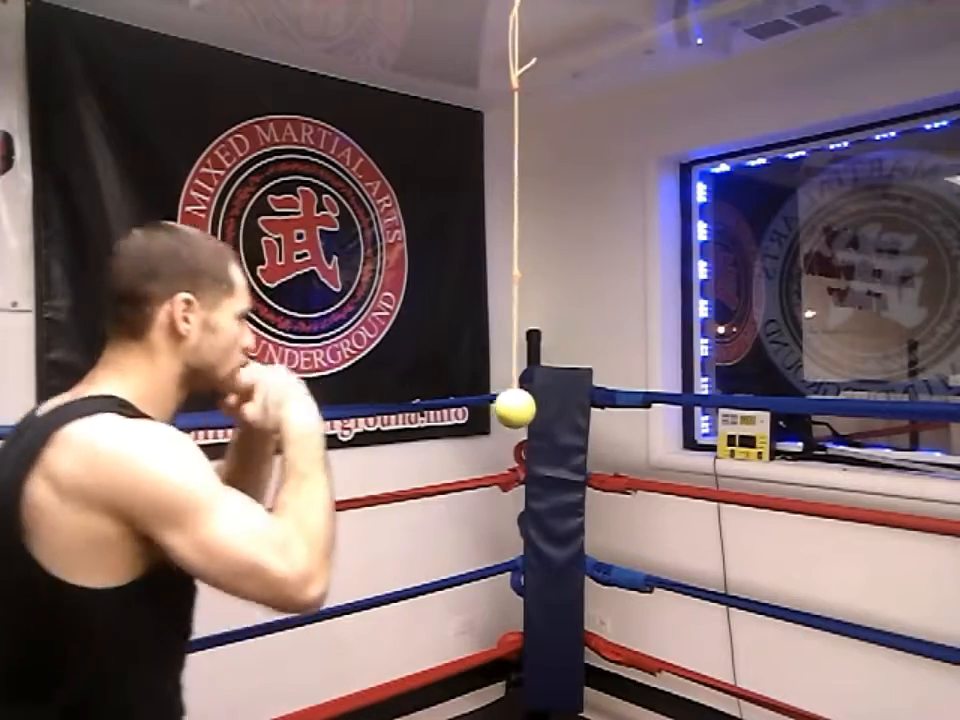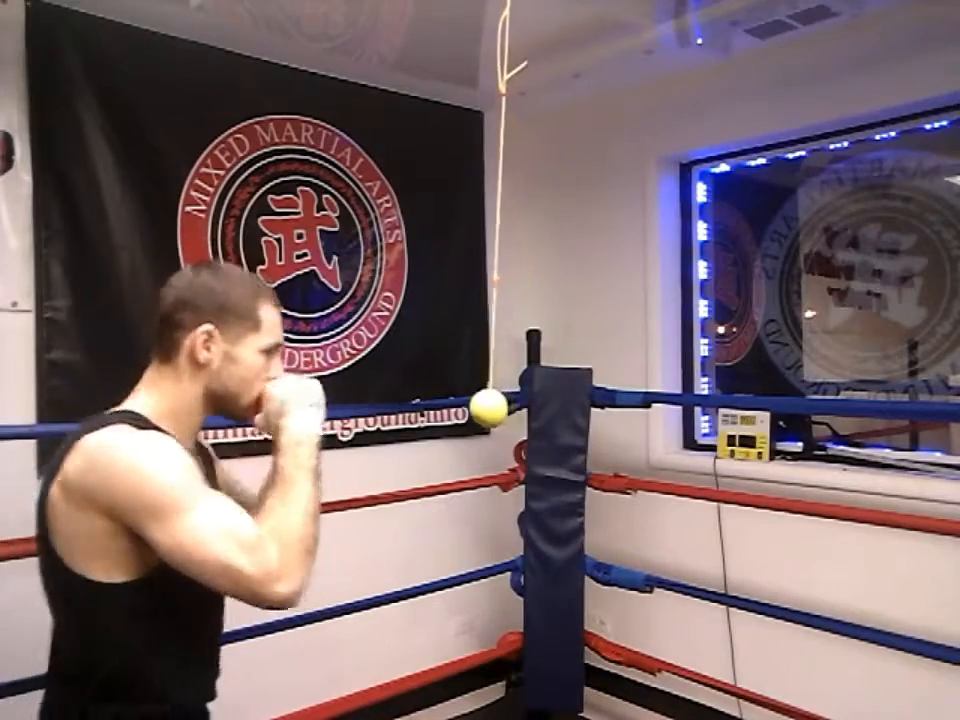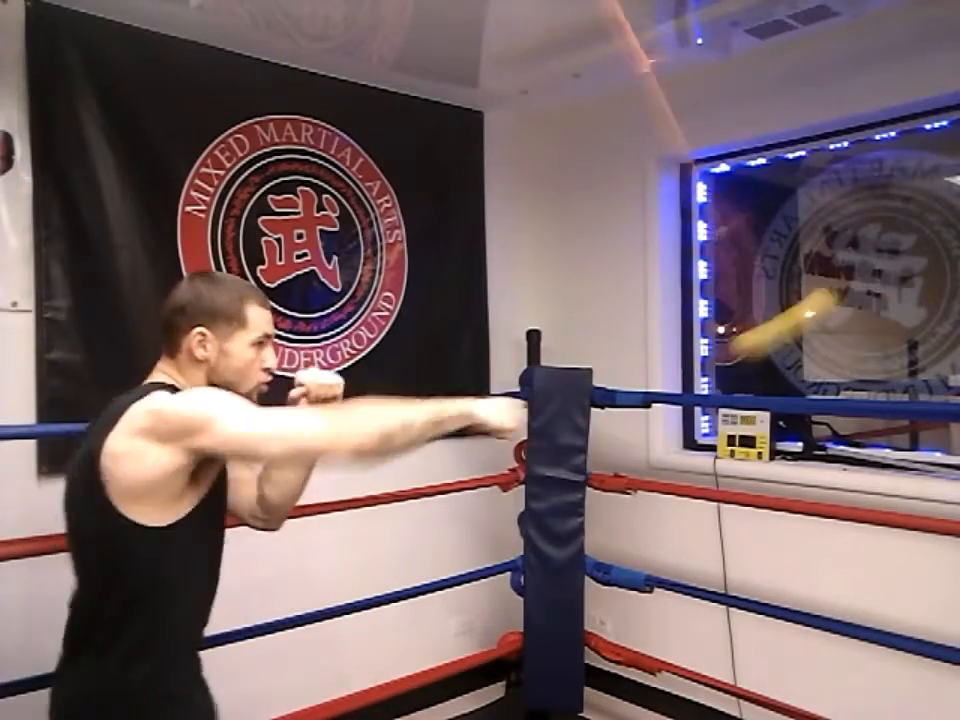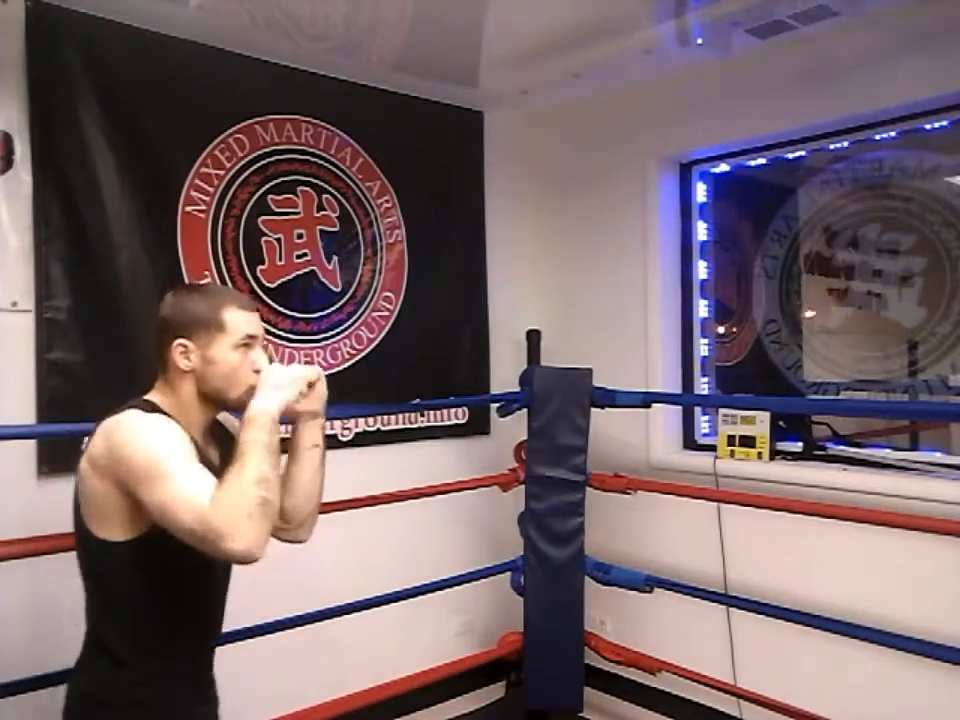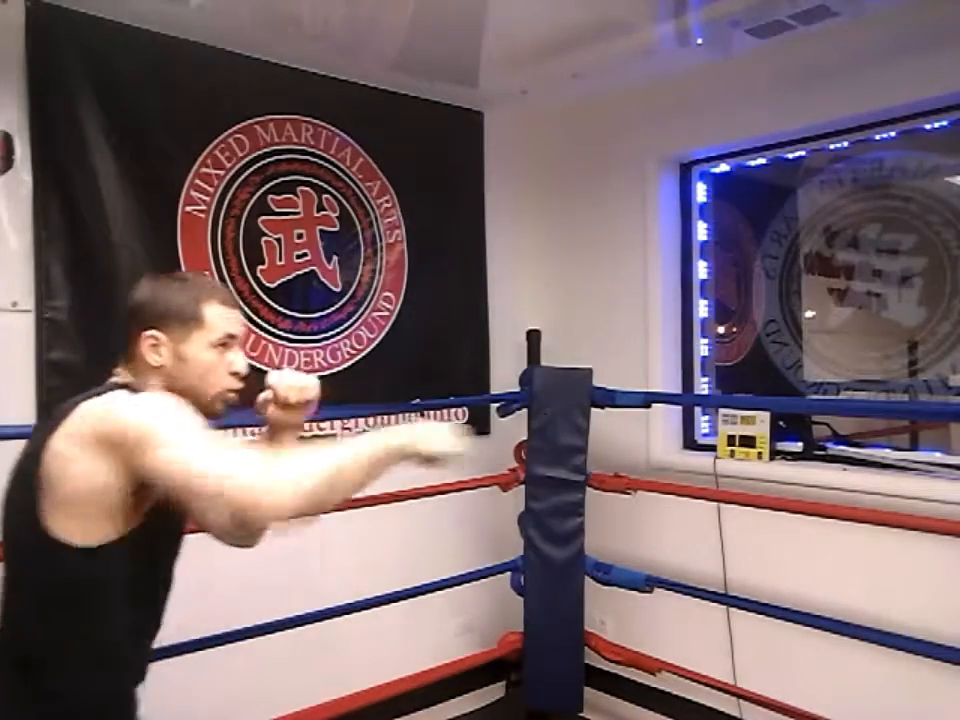
dt=0.4s
person 1, frame 1
left shoulder: (65, 424)
right shoulder: (127, 449)
left elbow: (211, 523)
right elbow: (301, 577)
left wrist: (256, 438)
right wrist: (301, 423)
person 1, frame 2
left shoulder: (181, 445)
right shoulder: (125, 455)
left elbow: (265, 541)
right elbow: (278, 578)
left wrist: (294, 443)
right wrist: (297, 433)
person 1, frame 3
left shoulder: (175, 414)
right shoulder: (171, 417)
left elbow: (263, 508)
right elbow: (327, 440)
left wrist: (317, 417)
right wrist: (468, 410)
person 1, frame 4
left shoulder: (221, 433)
right shoulder: (136, 435)
left elbow: (293, 523)
right elbow: (239, 538)
left wrist: (307, 422)
right wrist: (265, 416)
person 1, frame 5
left shoulder: (152, 424)
right shoulder: (129, 420)
left elbow: (238, 523)
right elbow: (274, 495)
left wrist: (281, 431)
right wrist: (403, 440)
